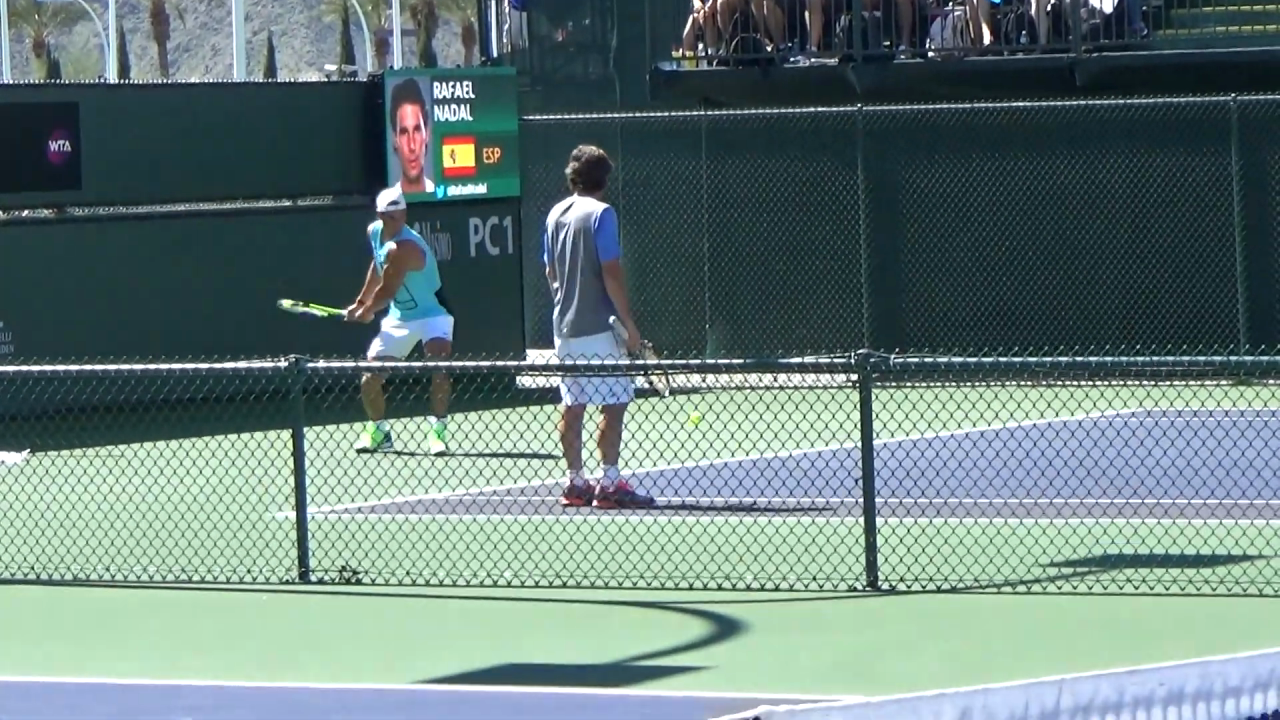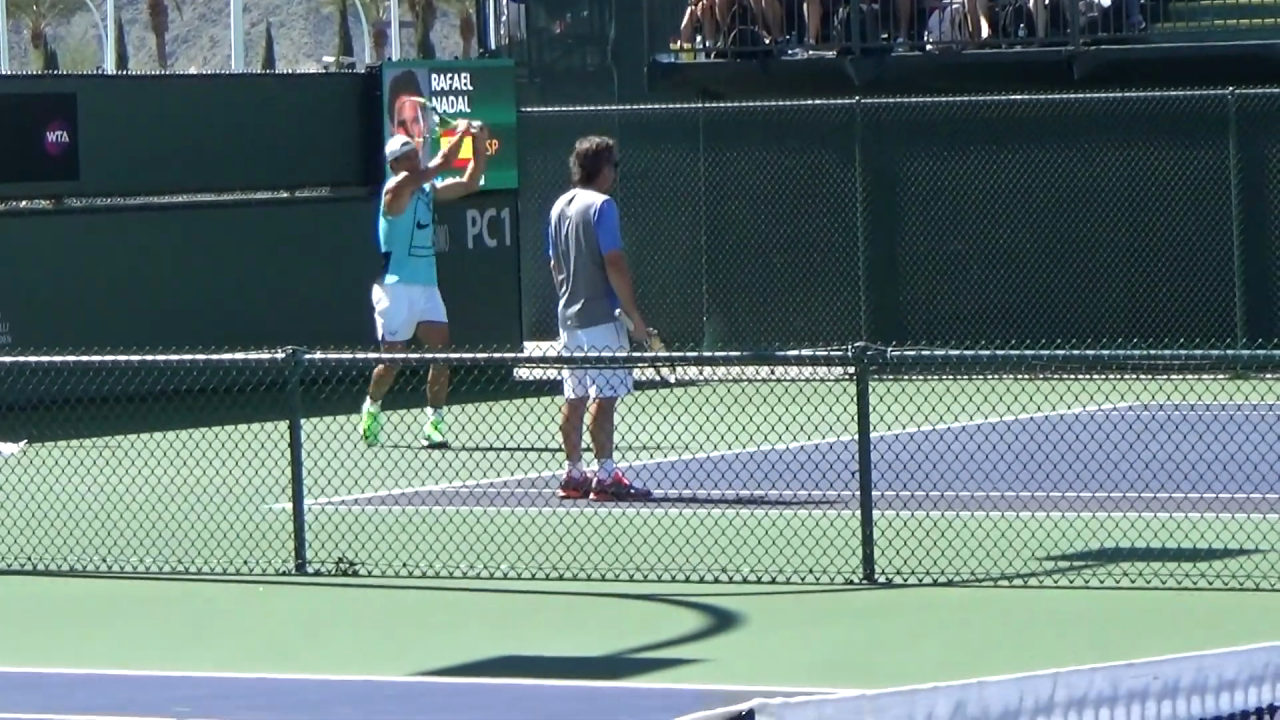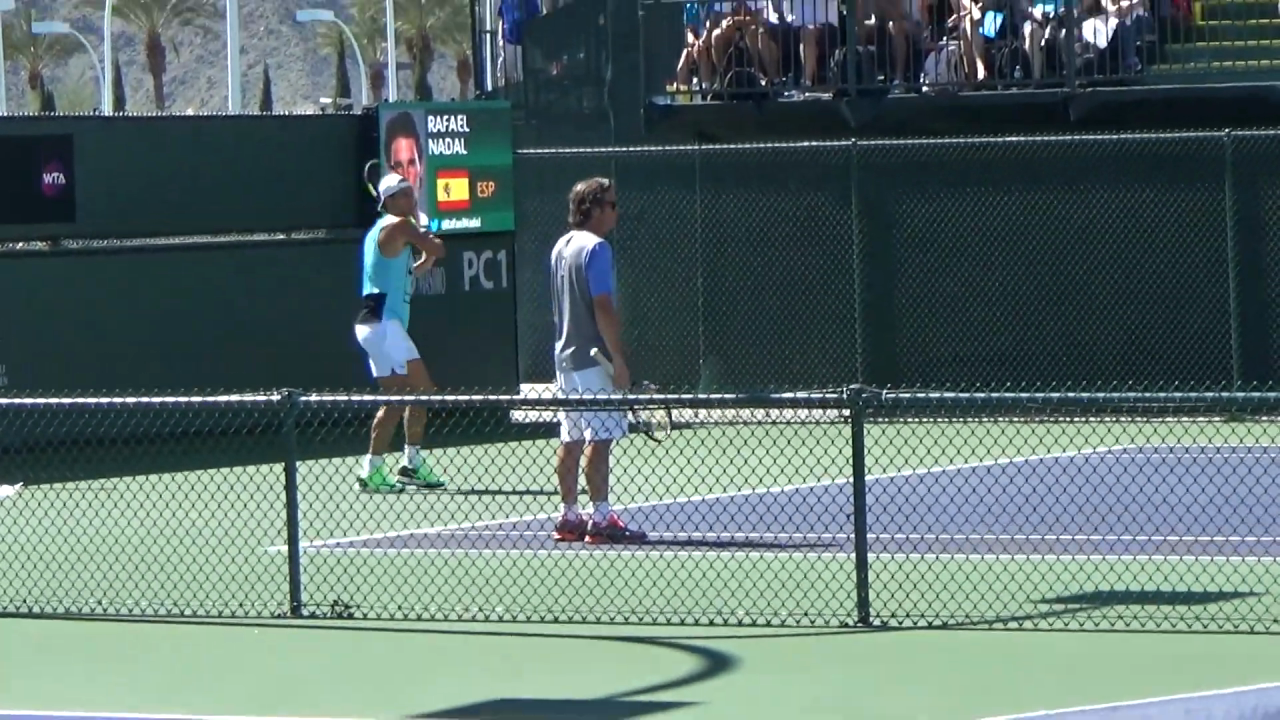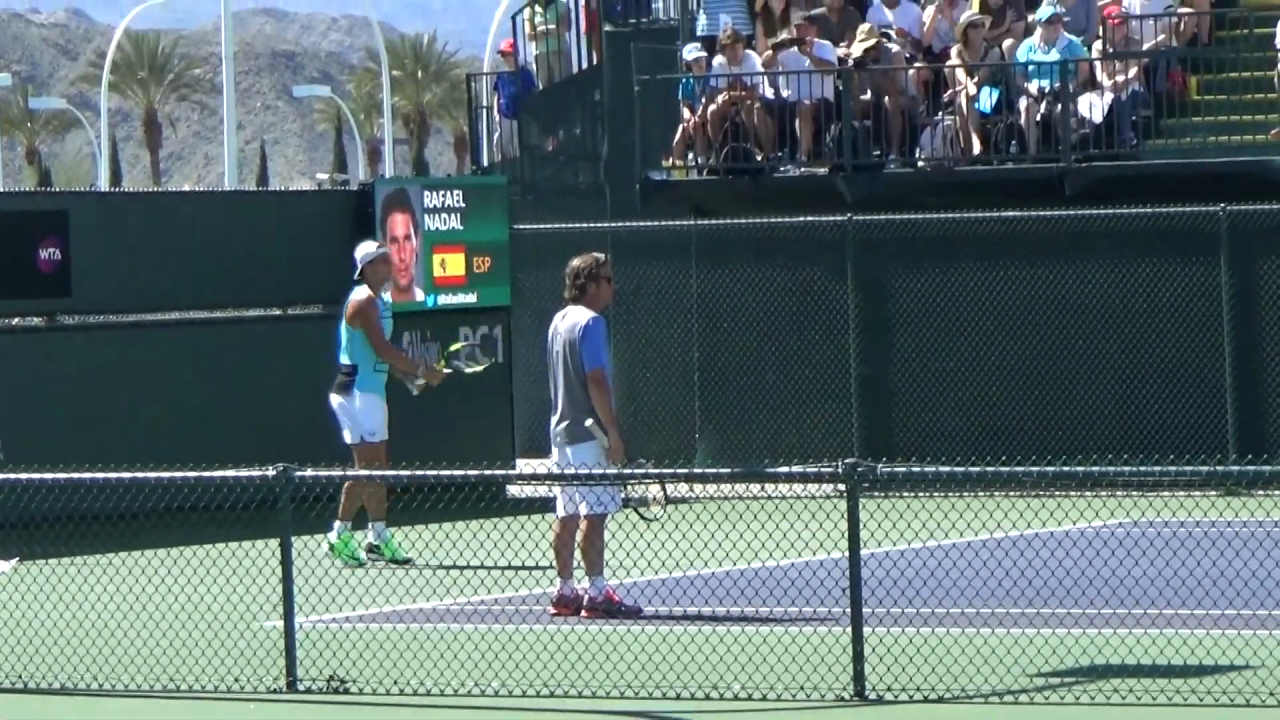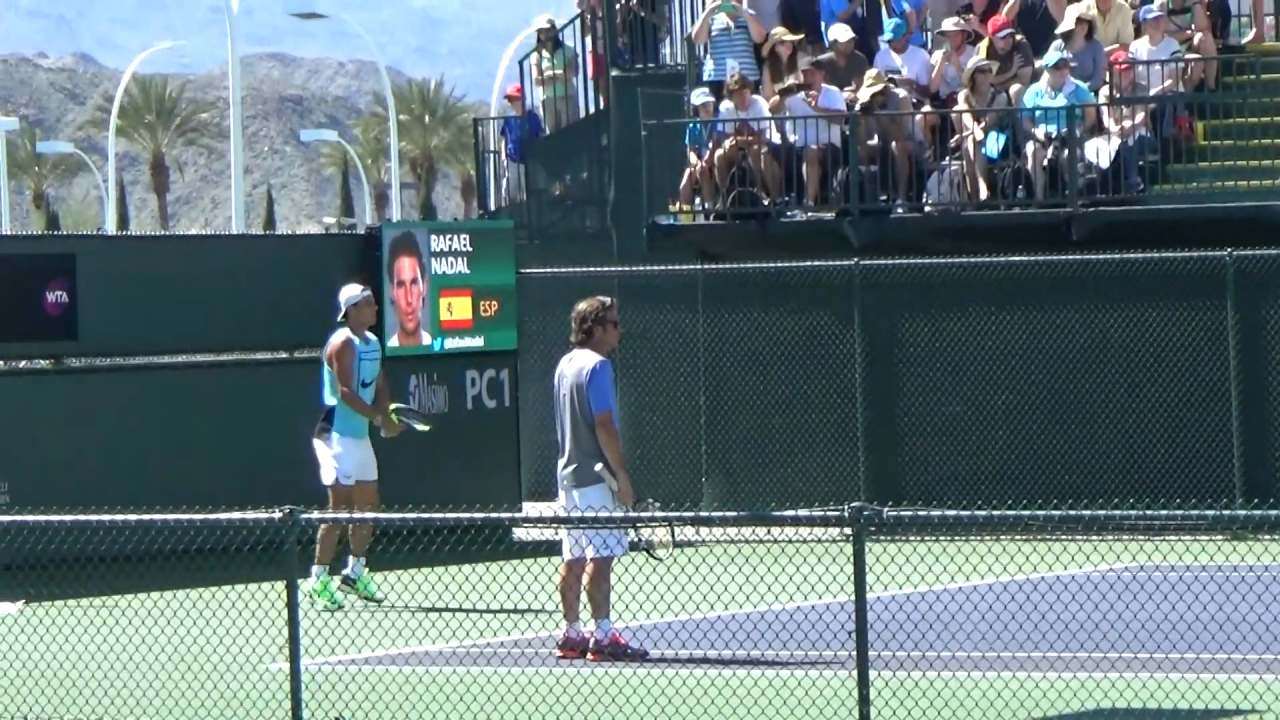
dt=0.4s
person 1, frame 1
left shoulder: (555, 214)
right shoulder: (601, 213)
right elbow: (611, 273)
right wrist: (629, 323)
left hip: (564, 326)
right hip: (598, 326)
left knee: (572, 405)
right knee: (613, 404)
left ankle: (576, 483)
right ankle: (609, 484)
person 1, frame 2
left shoulder: (559, 206)
right shoulder: (602, 205)
right elbow: (614, 265)
right wrist: (634, 313)
left hip: (570, 316)
right hip: (600, 318)
left knee: (574, 397)
right knee: (604, 397)
left ankle: (574, 475)
right ankle: (605, 477)
person 1, frame 3
left shoulder: (561, 247)
right shoulder: (596, 247)
right elbow: (603, 308)
right wrist: (618, 359)
left hip: (566, 357)
right hip: (594, 360)
left knee: (570, 439)
right knee: (599, 439)
left ankle: (569, 518)
right ankle: (601, 520)
person 1, frame 4
left shoulder: (559, 321)
right shoulder: (590, 322)
right elbow: (596, 383)
right wrist: (613, 433)
left hip: (563, 431)
right hip: (588, 435)
left knee: (567, 515)
right knee: (594, 514)
left ankle: (565, 593)
right ankle: (597, 595)
person 1, frame 5
left shoulder: (565, 364)
right shoulder: (597, 366)
right elbow: (604, 426)
right wrist: (622, 475)
left hip: (569, 474)
right hip: (595, 478)
left knee: (573, 558)
right knee: (600, 557)
left ankle: (571, 635)
right ankle: (603, 637)
person 2, frame 1
left shoulder: (404, 248)
right shoulder: (374, 232)
left elbow: (386, 292)
left wrist: (365, 311)
right wrist: (360, 302)
left hip: (432, 314)
right hip: (400, 317)
right knee: (369, 379)
left ankle: (439, 431)
right ankle: (379, 431)
person 2, frame 2
left shoulder: (426, 187)
right shoulder: (399, 186)
left elbow: (468, 185)
right elbow: (437, 165)
left wrist: (478, 146)
right wrist: (460, 135)
left hip: (427, 285)
right hip: (395, 286)
left knee: (442, 353)
right knee: (392, 361)
left ankle: (435, 424)
right ankle: (372, 409)
person 2, frame 3
left shoulder: (392, 231)
right shoulder: (398, 226)
right elbow: (436, 249)
left wrist: (419, 266)
right wrist: (427, 255)
left hip: (391, 326)
right hip: (381, 325)
left knee: (423, 390)
right knee: (394, 398)
left ankle: (413, 463)
right ankle: (371, 471)
person 2, frame 4
left shoulder: (380, 300)
right shoulder: (363, 300)
right elbow: (381, 350)
left wrist: (412, 376)
right wrist: (422, 371)
left hip: (373, 393)
right hip: (356, 393)
left knee: (379, 467)
right knee: (367, 466)
left ankle: (378, 539)
right ankle: (340, 535)
person 2, frame 5
left shoulder: (373, 343)
right shoulder: (342, 343)
left elbow: (380, 389)
right elbow: (345, 392)
left wrist: (385, 419)
right wrist: (380, 418)
left hip: (360, 436)
right hip: (337, 435)
left knee: (368, 506)
right knee: (340, 505)
left ankle: (355, 574)
right ankle: (319, 581)
